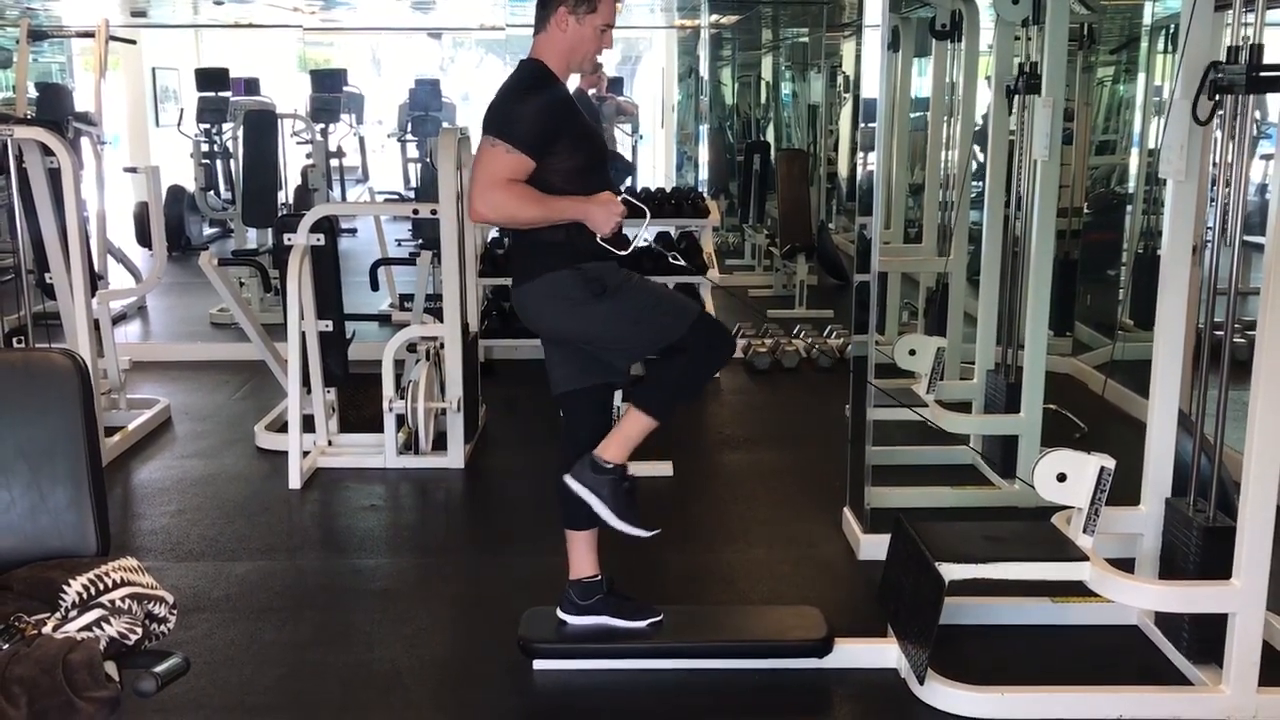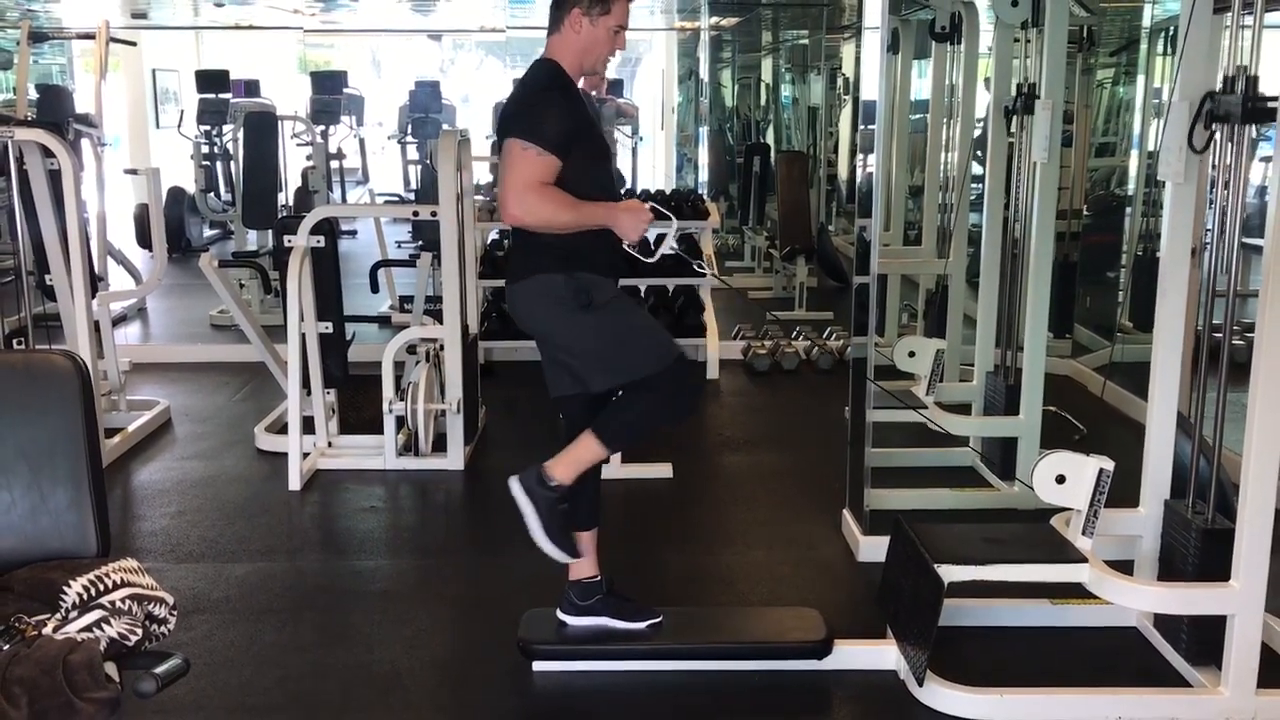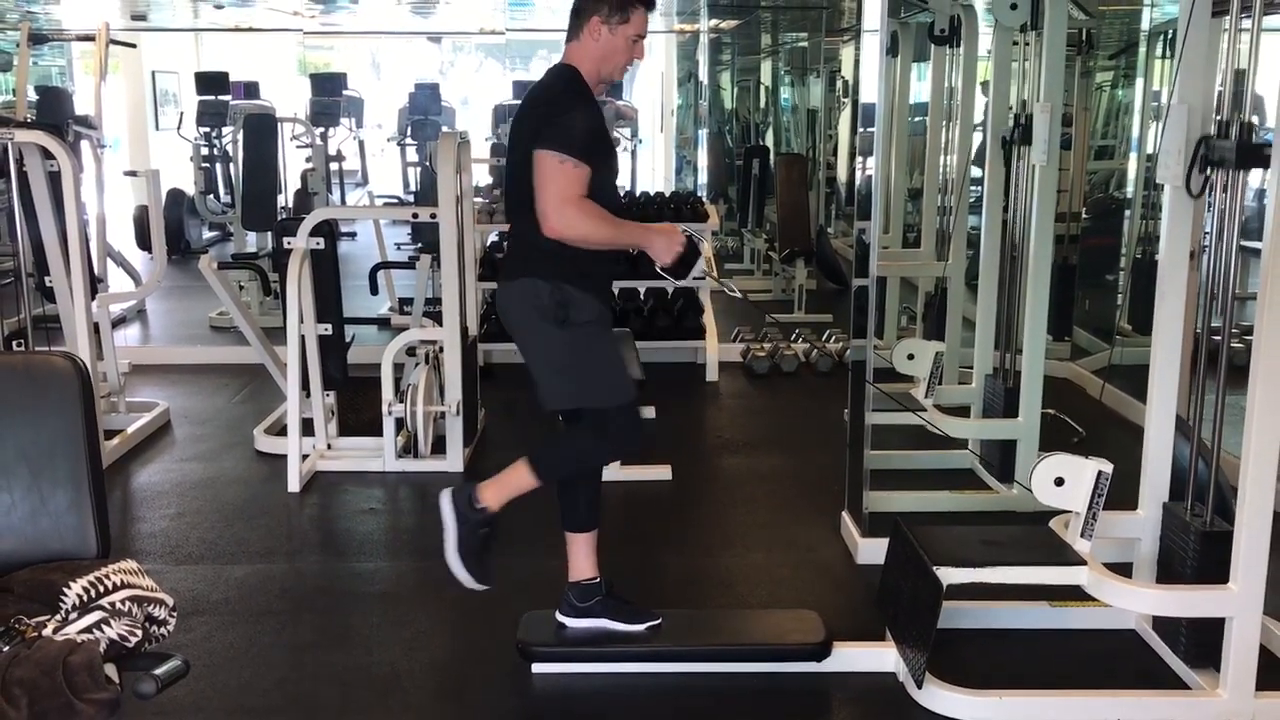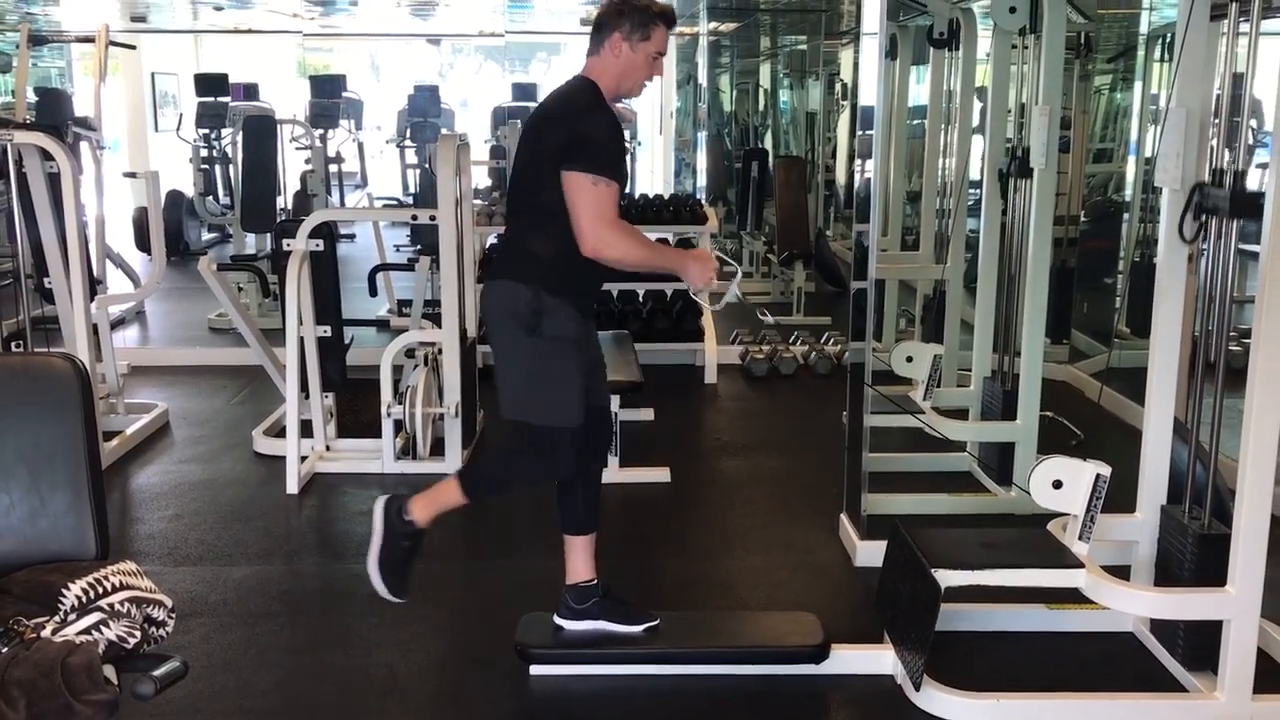
dt=0.2s
person 1, frame 1
left shoulder: (546, 94)
right shoulder: (532, 97)
right elbow: (485, 199)
left wrist: (595, 208)
right wrist: (585, 210)
left hip: (564, 284)
right hip: (567, 284)
left knee: (589, 431)
right knee: (706, 342)
left ankle: (585, 592)
right ankle: (602, 467)
person 1, frame 2
left shoulder: (554, 94)
right shoulder: (547, 97)
right elbow: (520, 204)
left wrist: (614, 216)
right wrist: (612, 216)
left hip: (568, 285)
right hip: (563, 287)
left knee: (590, 428)
right knee: (673, 387)
left ankle: (585, 593)
right ankle: (549, 481)
person 1, frame 3
left shoulder: (562, 97)
right shoulder: (567, 104)
right elbow: (561, 218)
left wrist: (630, 233)
right wrist: (647, 236)
left hip: (564, 292)
right hip: (553, 295)
left knee: (593, 432)
right knee: (613, 430)
left ankle: (584, 592)
right ankle: (476, 503)
person 1, frame 4
left shoulder: (576, 107)
right shoulder: (588, 119)
right elbow: (597, 238)
left wrist: (665, 259)
right wrist: (683, 264)
left hip: (551, 298)
right hip: (534, 301)
left knee: (588, 436)
right knee: (541, 447)
left ankle: (582, 594)
right ankle: (409, 516)
